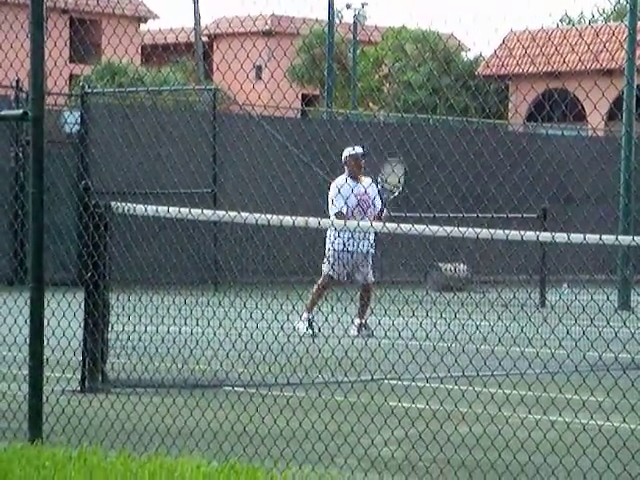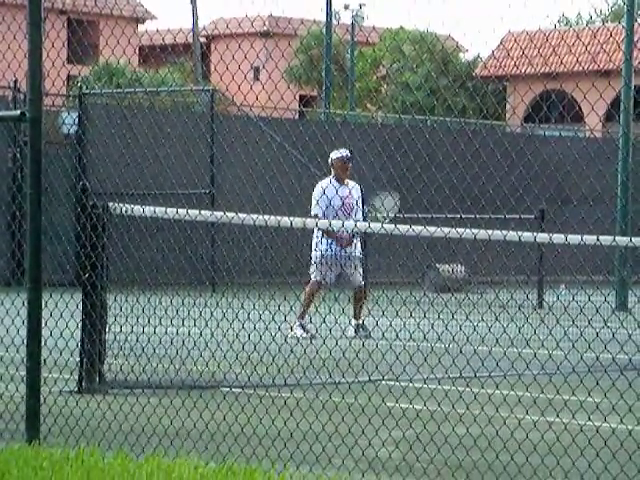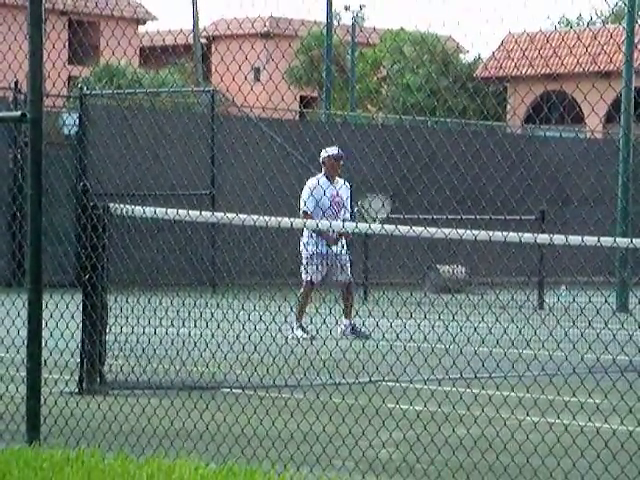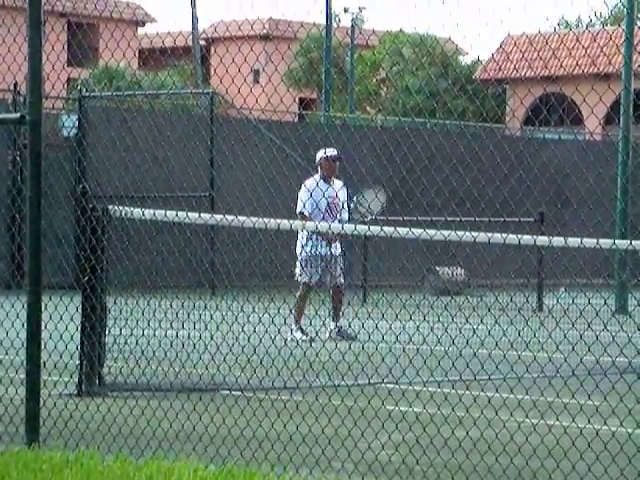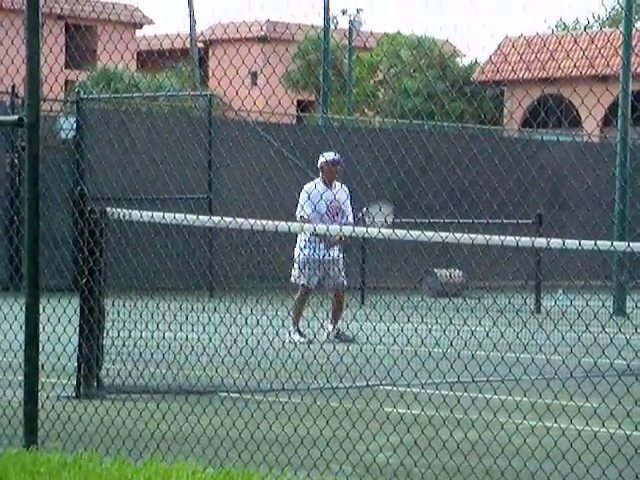
dt=0.2s
person 1, frame 1
left shoulder: (370, 184)
right shoulder: (339, 184)
left elbow: (377, 212)
right elbow: (339, 216)
left wrist: (378, 217)
right wrist: (366, 222)
left hip: (364, 244)
right hip: (341, 242)
left knee: (367, 284)
right knee: (328, 279)
left ankle: (359, 323)
right ankle: (306, 317)
person 1, frame 2
left shoulder: (355, 188)
right shoulder: (323, 187)
left elbow: (358, 219)
right elbow: (317, 219)
left wrist: (353, 235)
right wrist: (337, 238)
left hip: (350, 247)
right hip: (327, 247)
left knee: (360, 287)
right knee: (316, 284)
left ankle: (357, 324)
right ankle: (299, 323)
person 1, frame 3
left shoulder: (344, 186)
right shoulder: (314, 184)
right elbow: (305, 215)
left wrist: (342, 234)
right wrist: (325, 236)
left hip: (338, 245)
right hip: (316, 245)
left knee: (346, 283)
right knee: (309, 284)
left ankle: (348, 324)
right ankle: (298, 324)
person 1, frame 4
left shoulder: (340, 187)
right shoulder: (310, 186)
right elbow: (303, 216)
left wrist: (341, 232)
right wrist: (324, 234)
left hip: (333, 247)
right hip: (312, 246)
left knee: (338, 287)
right knee: (306, 286)
left ankle: (335, 327)
right ankle: (296, 326)
person 1, frame 5
left shoulder: (343, 191)
right shoulder: (311, 189)
left elbow: (347, 222)
right elbow: (303, 220)
left wrist: (342, 237)
right wrist: (323, 237)
left hip: (334, 250)
right hip: (310, 249)
left knee: (339, 290)
right knee: (305, 289)
left ankle: (333, 329)
right ankle: (294, 329)
